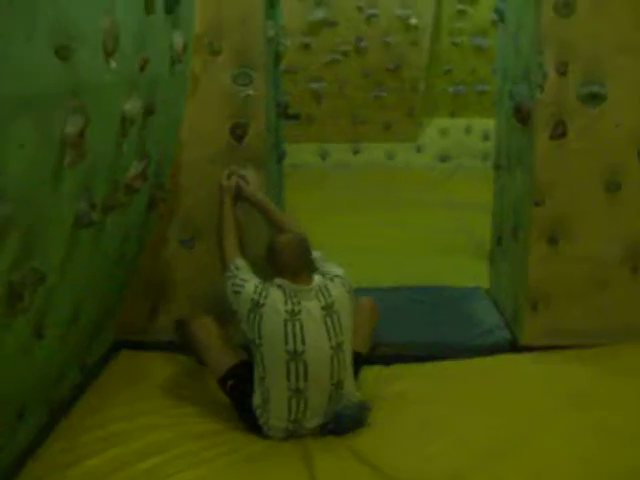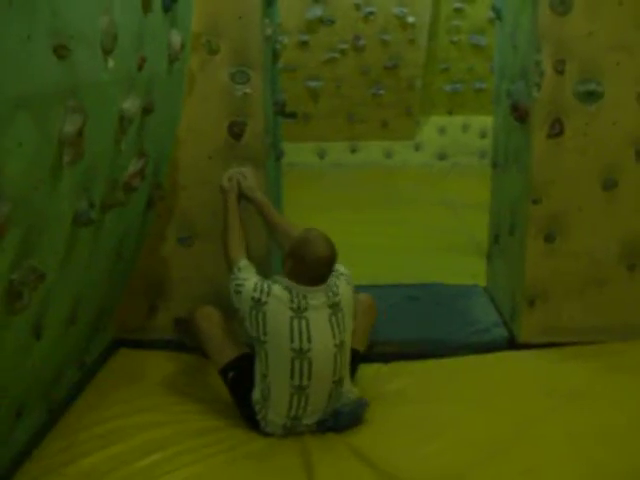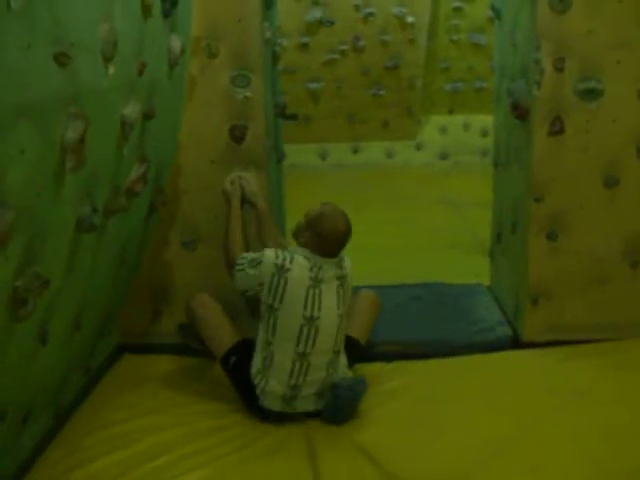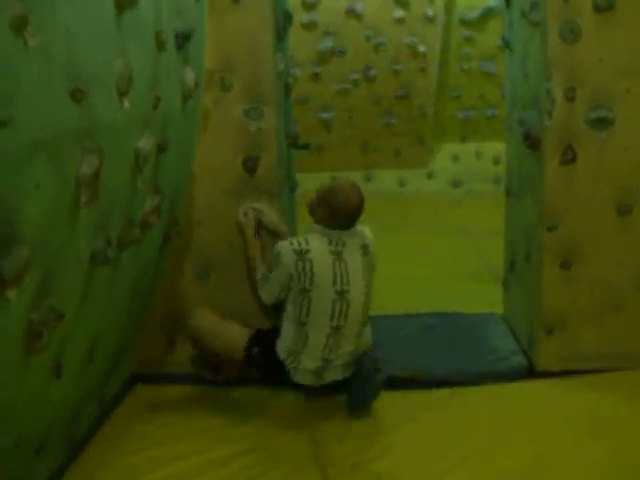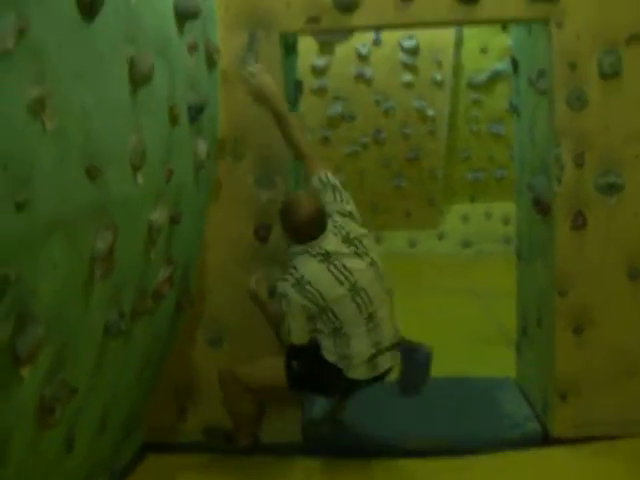
dt=0.4s
person 1, frame 1
left shoulder: (257, 301)
right shoulder: (339, 288)
left elbow: (232, 255)
right elbow: (298, 241)
left wrist: (227, 199)
right wrist: (258, 200)
left hip: (273, 425)
right hip: (337, 414)
left knee: (198, 325)
right knee: (366, 306)
person 1, frame 2
left shoulder: (261, 298)
right shoulder: (342, 287)
left elbow: (237, 255)
right elbow: (298, 242)
left wrist: (231, 199)
right wrist: (257, 197)
left hip: (272, 422)
right hip: (334, 411)
left knee: (205, 315)
right knee: (365, 302)
person 1, frame 3
left shoulder: (279, 266)
right shoulder: (343, 267)
left elbow: (235, 263)
left wrist: (234, 203)
right wrist: (258, 202)
left hip: (270, 402)
right hip: (327, 396)
left knee: (199, 303)
right knee: (368, 298)
left ankle: (209, 345)
person 1, frame 4
left shoulder: (294, 252)
right shoulder: (365, 240)
left elbow: (266, 292)
left wrist: (249, 233)
right wrist: (281, 230)
left hip: (297, 372)
right hip: (350, 365)
left knee: (198, 323)
person 1, frame 5
left shoulder: (296, 283)
right shoulder: (346, 221)
left elbow: (297, 342)
right elbow: (309, 158)
left wrist: (263, 303)
right wrist: (273, 101)
left hip: (347, 371)
right hip: (387, 355)
left knee: (233, 376)
left ankle: (243, 442)
